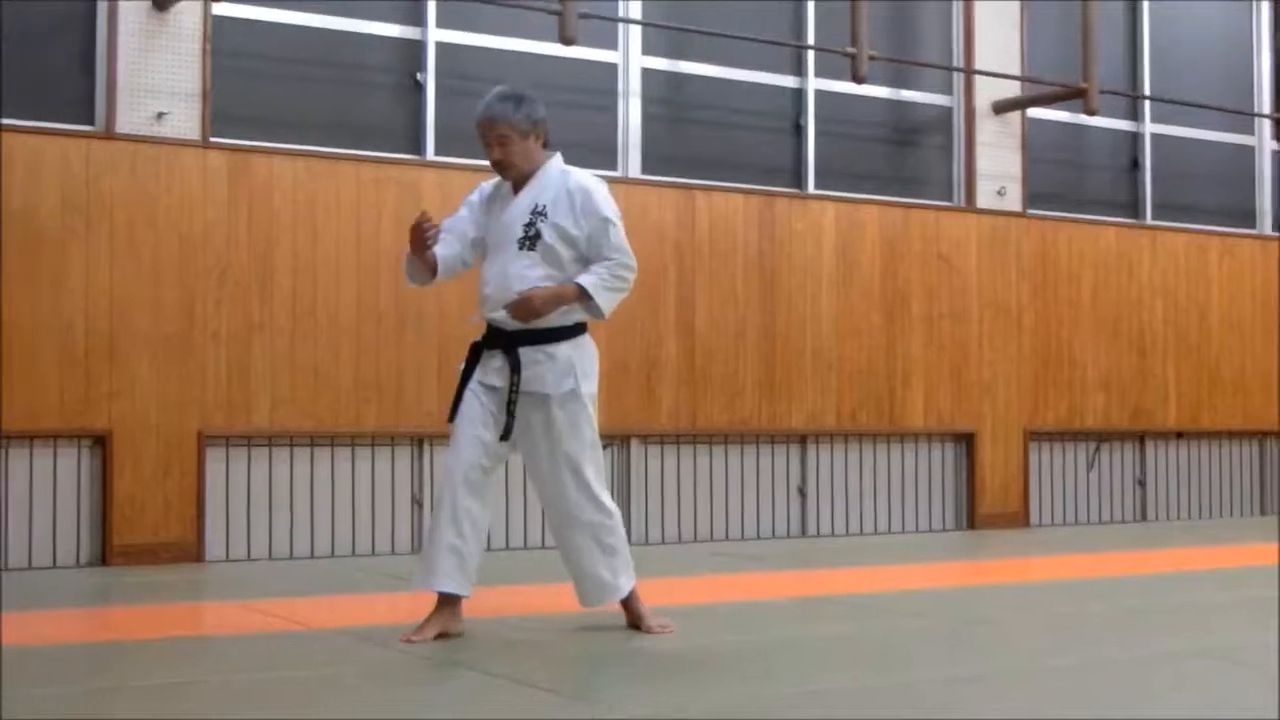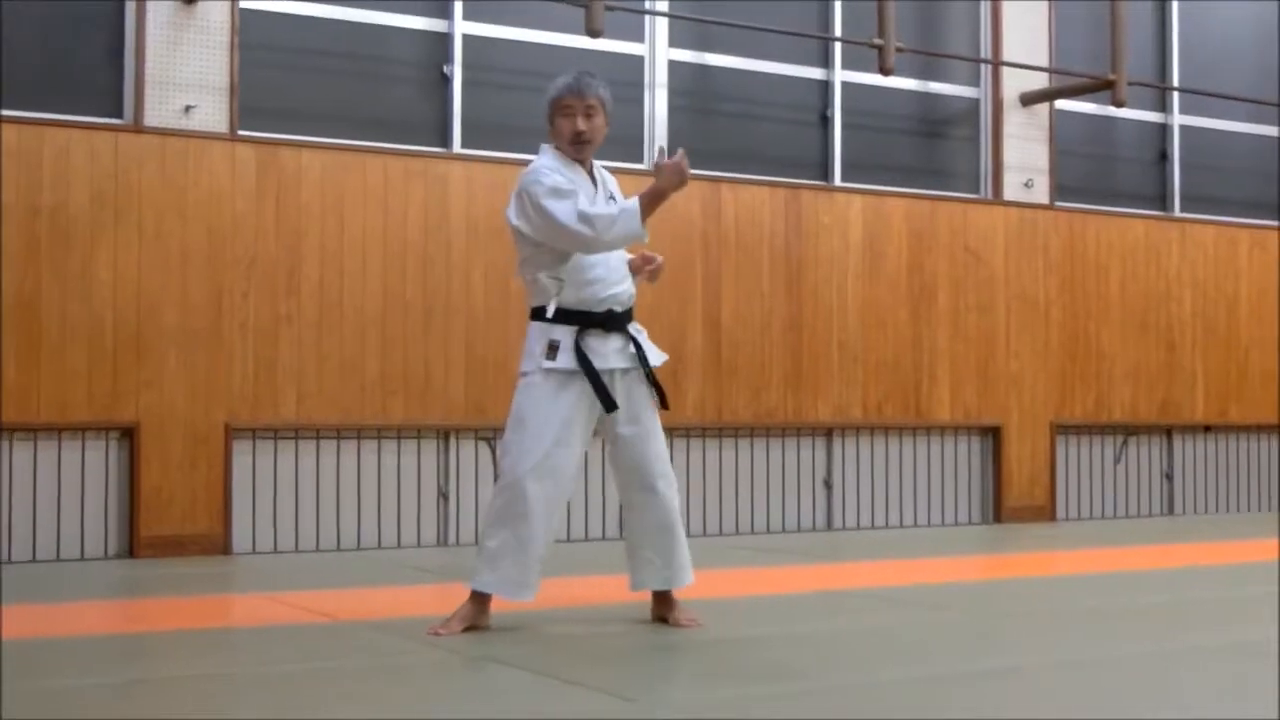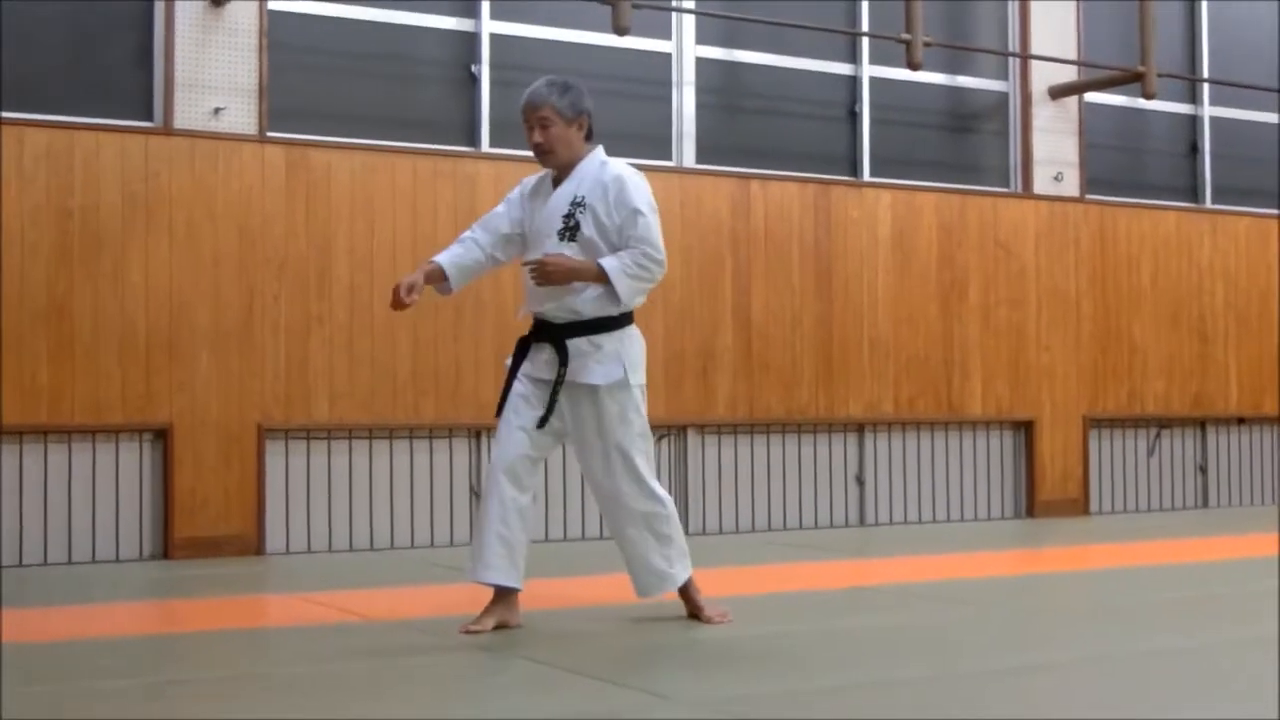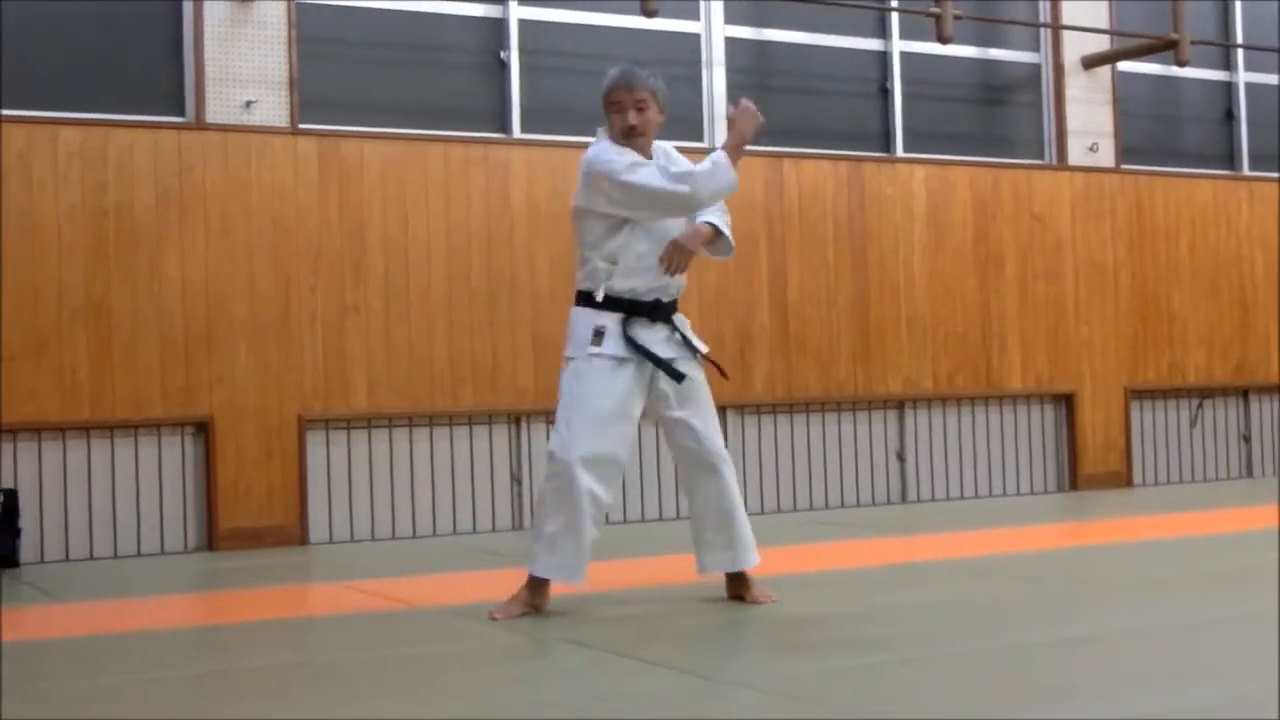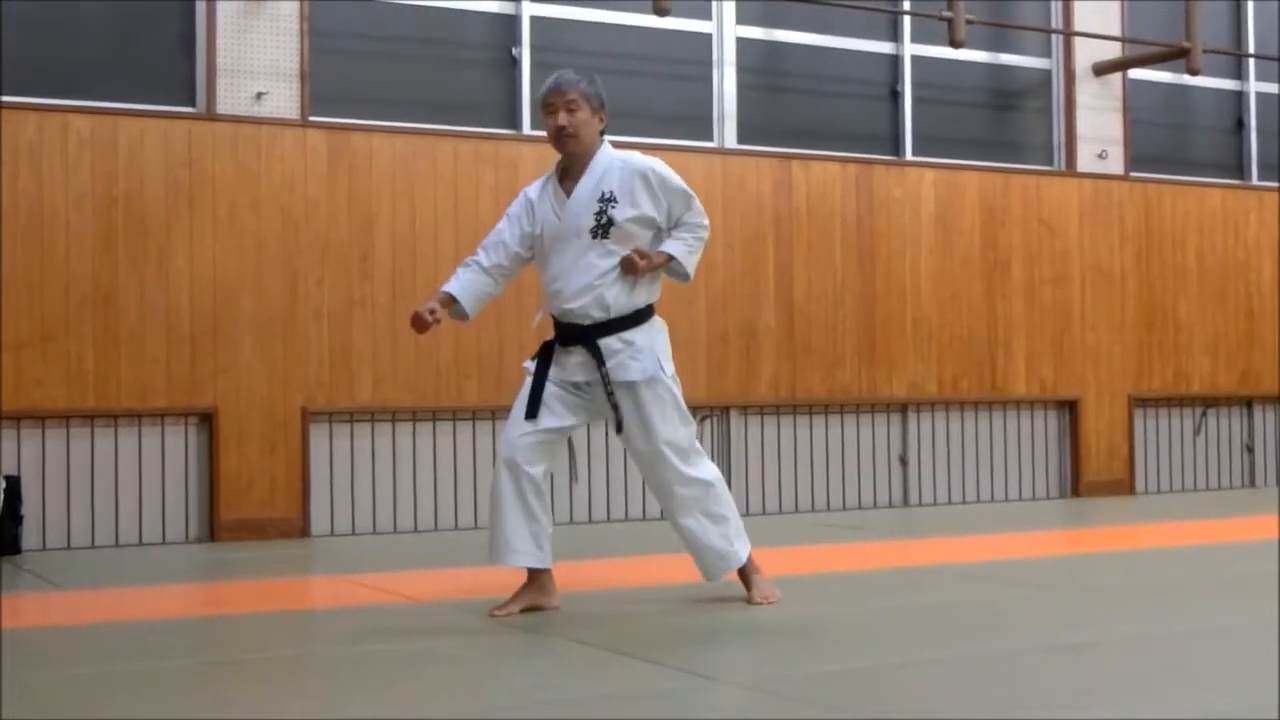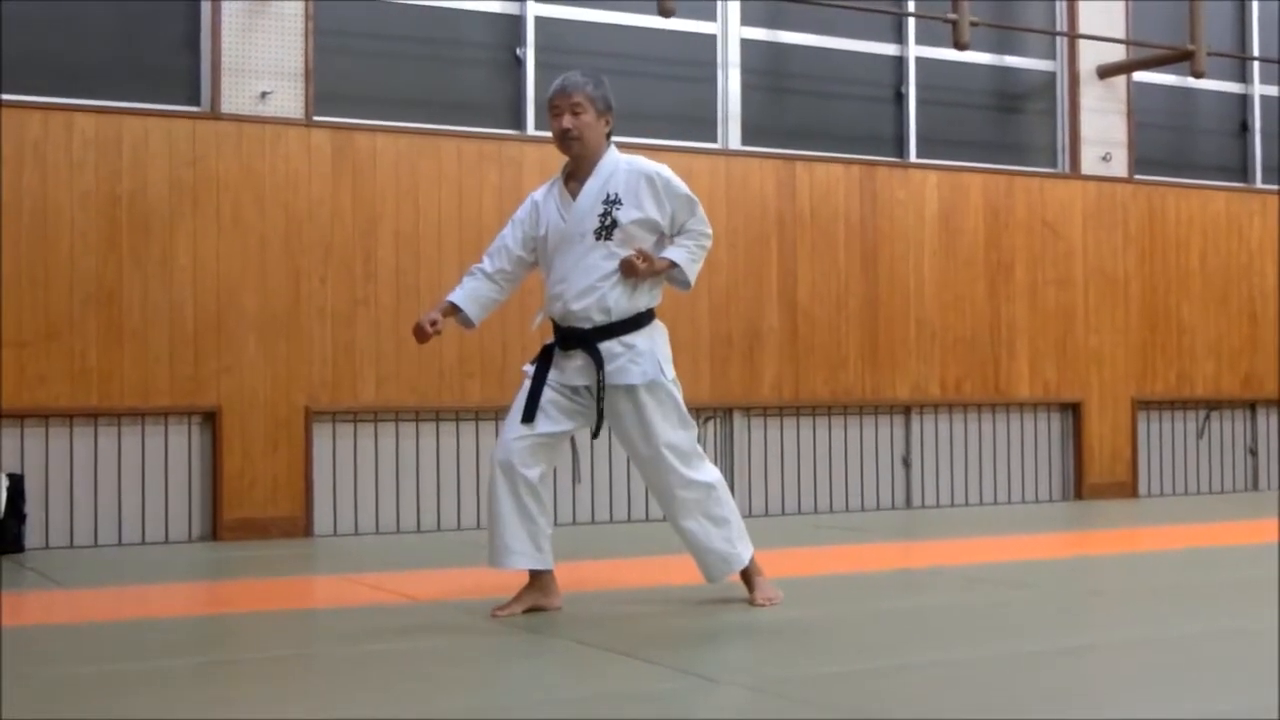
dt=0.7s
person 1, frame 1
left shoulder: (581, 190)
right shoulder: (486, 198)
left elbow: (620, 268)
right elbow: (441, 264)
left wrist: (556, 295)
right wrist: (420, 248)
left hip: (556, 361)
right hip: (496, 359)
left knee: (574, 488)
right knee: (462, 473)
left ankle: (629, 599)
right ankle: (448, 606)
person 1, frame 2
left shoulder: (604, 180)
right shoulder: (540, 180)
right elbow: (593, 232)
left wrist: (639, 265)
right wrist: (658, 190)
left hip: (621, 343)
right hip: (561, 348)
left knee: (650, 473)
right knee: (535, 472)
left ankle: (663, 595)
right ankle: (481, 599)
person 1, frame 3
left shoulder: (620, 182)
right shoulder: (531, 192)
left elbow: (650, 261)
right elbow: (480, 243)
left wrist: (578, 270)
right wrist: (424, 274)
left hip: (603, 352)
right hip: (544, 352)
left knee: (625, 479)
right knee: (509, 466)
left ankle: (686, 588)
right ankle: (504, 598)
person 1, frame 4
left shoulder: (668, 159)
right shoulder: (600, 163)
left elbow: (712, 207)
right elbow: (694, 191)
left wrist: (696, 236)
right wrist: (736, 140)
left hip: (664, 331)
right hip: (604, 333)
left knee: (705, 452)
right knee: (585, 455)
left ankle: (736, 572)
right ankle: (539, 583)
person 1, frame 5
left shoulder: (640, 172)
right shoulder: (535, 198)
left elbow: (695, 222)
right elbow: (492, 262)
left wrist: (661, 260)
right wrist: (441, 303)
left hip: (633, 347)
right hip: (566, 353)
left knee: (678, 462)
right knee: (518, 454)
left ankle: (747, 567)
right ankle: (539, 582)
person 1, frame 6
left shoulder: (647, 177)
right shoulder: (542, 202)
left elbow: (698, 230)
right elbow: (497, 268)
left wrist: (663, 264)
right wrist: (444, 311)
left hip: (633, 351)
right hip: (565, 356)
left knee: (678, 464)
right knee: (515, 456)
left ankle: (750, 569)
right ankle: (540, 583)
